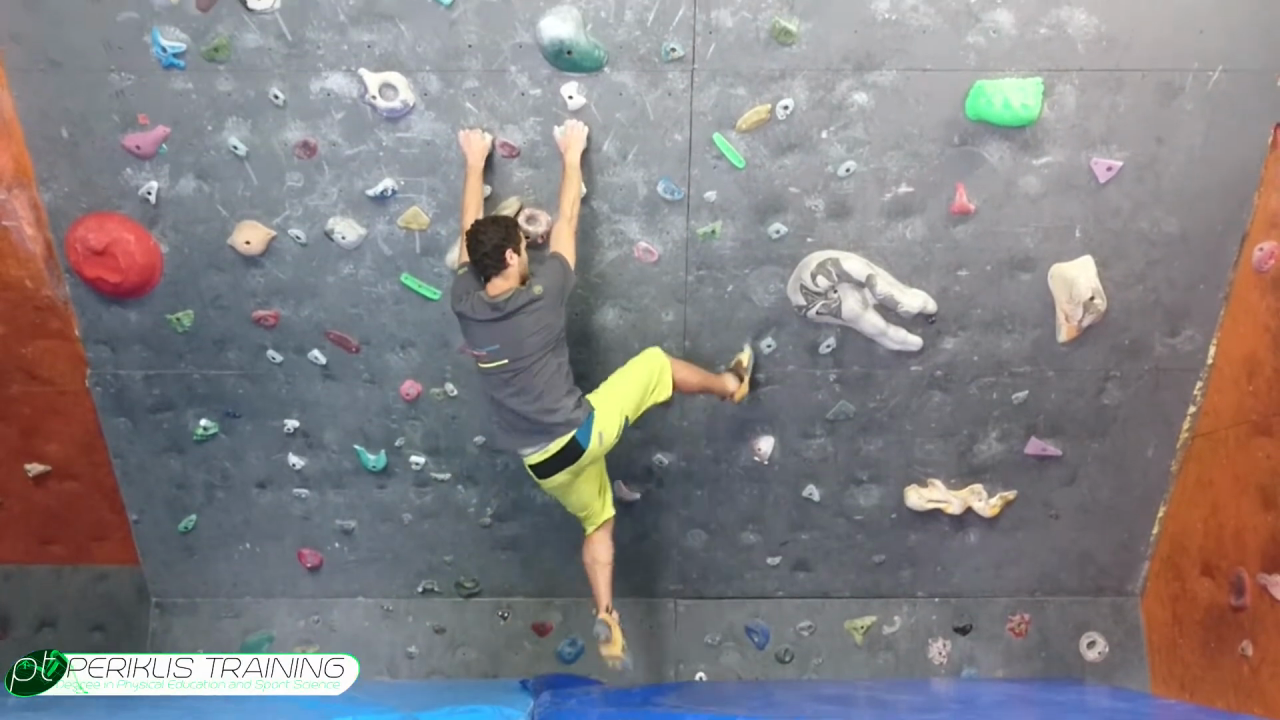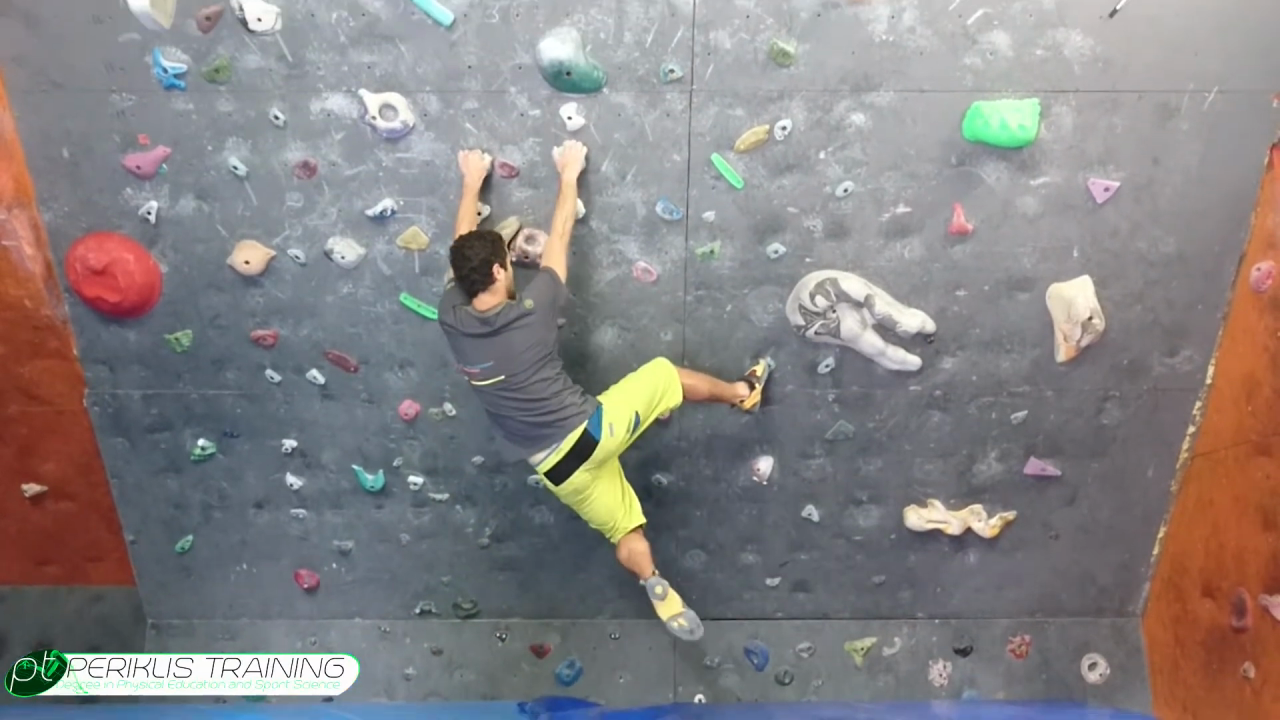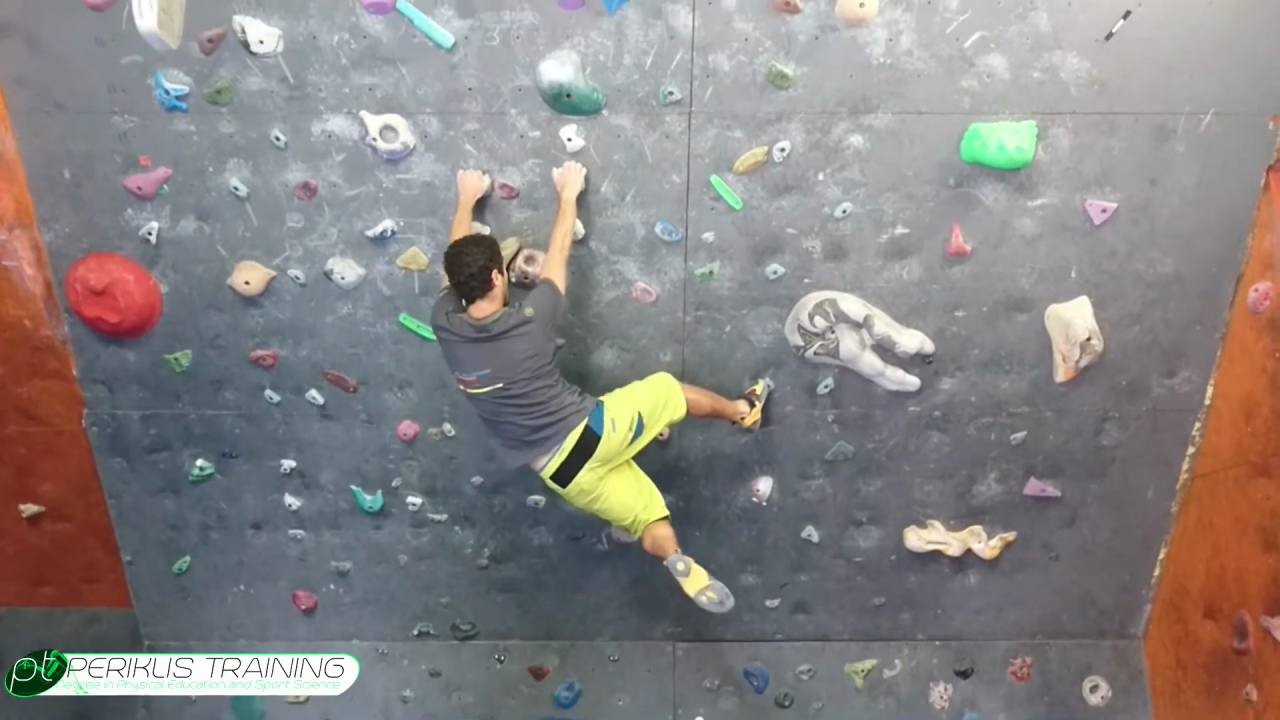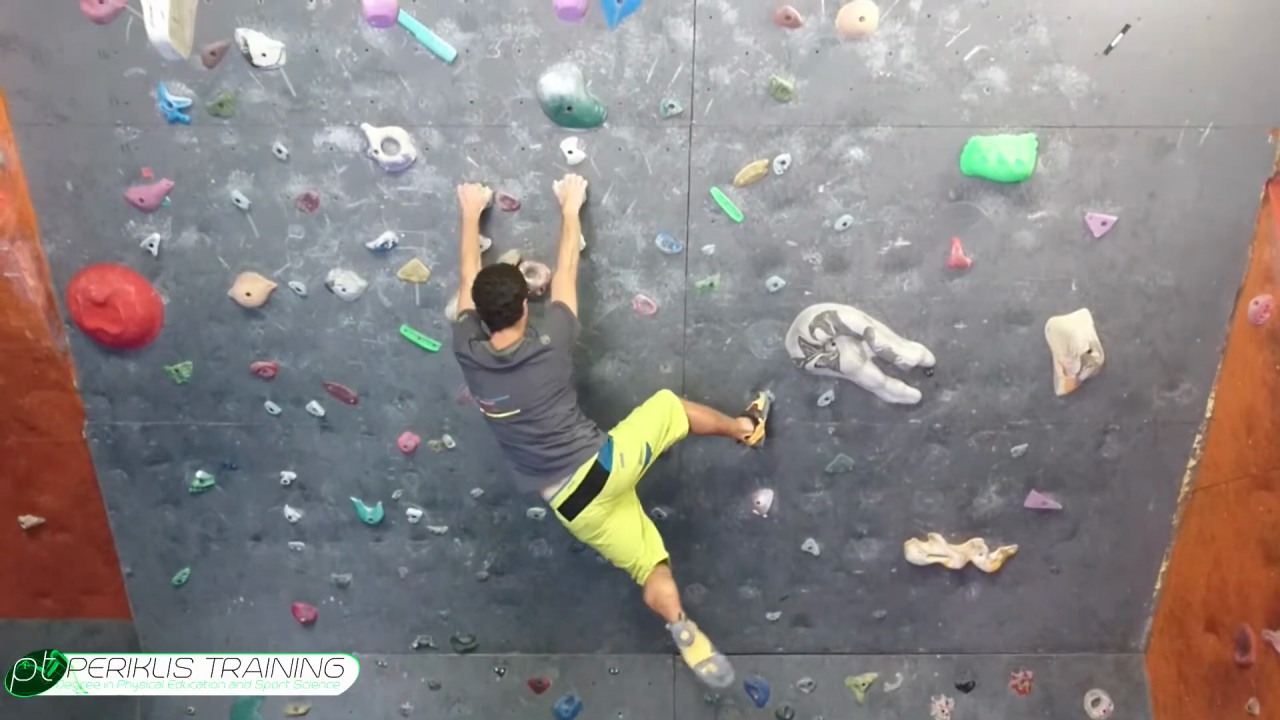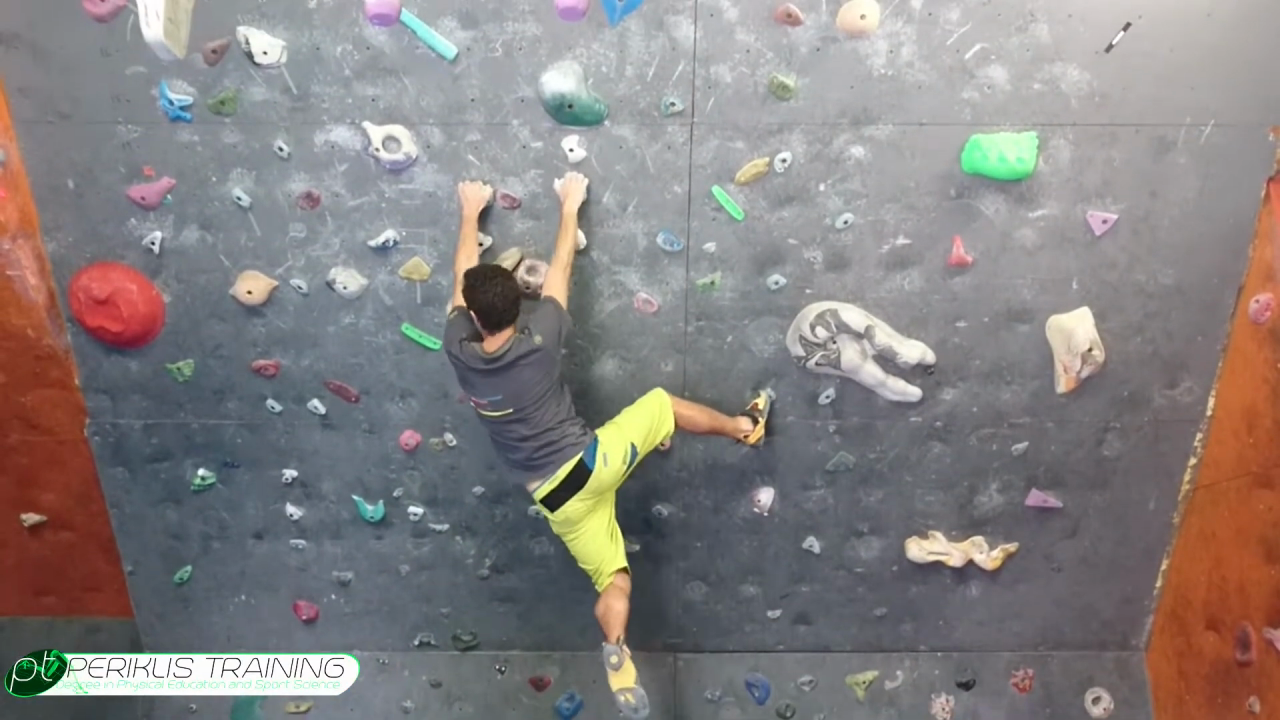
dt=0.5s
person 1, frame 1
left shoulder: (464, 303)
right shoulder: (541, 298)
left elbow: (471, 233)
right elbow: (566, 225)
left wrist: (475, 163)
right wrist: (572, 156)
left hip: (540, 461)
right hip: (581, 432)
left knee: (597, 522)
right knee: (656, 364)
left ankle: (608, 616)
right ankle: (729, 384)
person 1, frame 2
left shoulder: (451, 318)
right shoulder: (532, 311)
left elbow: (464, 249)
right elbow: (559, 239)
left wrist: (472, 181)
right wrist: (569, 175)
left hip: (557, 468)
right hip: (592, 428)
left knee: (624, 528)
right knee: (665, 374)
left ankle: (651, 580)
right ankle: (740, 392)
person 1, frame 3
left shoulder: (446, 326)
right shoulder: (530, 319)
left elbow: (456, 263)
right elbow: (558, 252)
left wrist: (467, 200)
right wrist: (569, 193)
left hip: (563, 473)
right hip: (593, 431)
left knee: (651, 519)
right knee: (668, 389)
left ankle: (678, 561)
right ankle: (742, 409)
person 1, frame 4
left shoulder: (467, 352)
right shoulder: (547, 347)
left elbow: (469, 280)
right elbow: (566, 273)
left wrist: (470, 212)
right wrist: (570, 208)
left hip: (572, 503)
right hip: (605, 464)
left knee: (653, 569)
right knee: (670, 405)
left ankle: (684, 629)
right ankle: (745, 427)
person 1, frame 5
left shoulder: (459, 351)
right shoulder: (538, 343)
left elbow: (463, 275)
right elbow: (561, 268)
left wrist: (470, 212)
right wrist: (570, 206)
left hip: (556, 496)
right hip: (594, 461)
left knee: (612, 580)
right knee: (664, 404)
left ankle: (617, 656)
right ankle: (744, 426)
